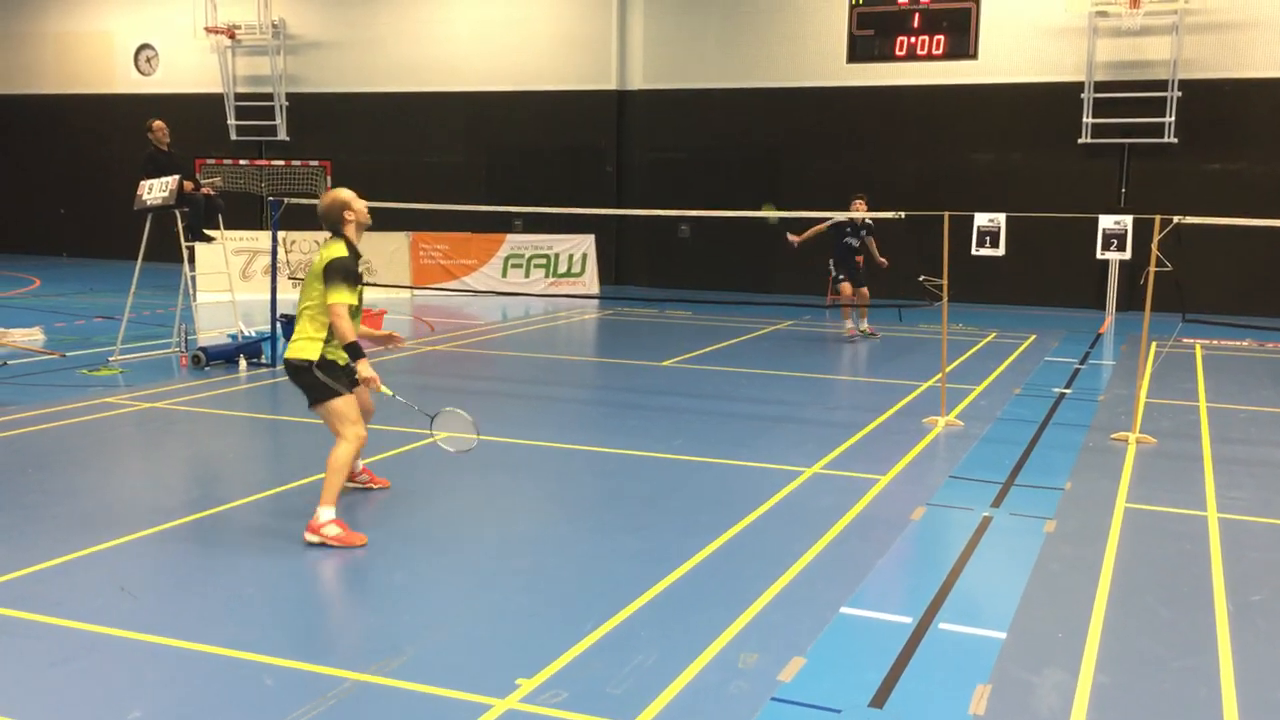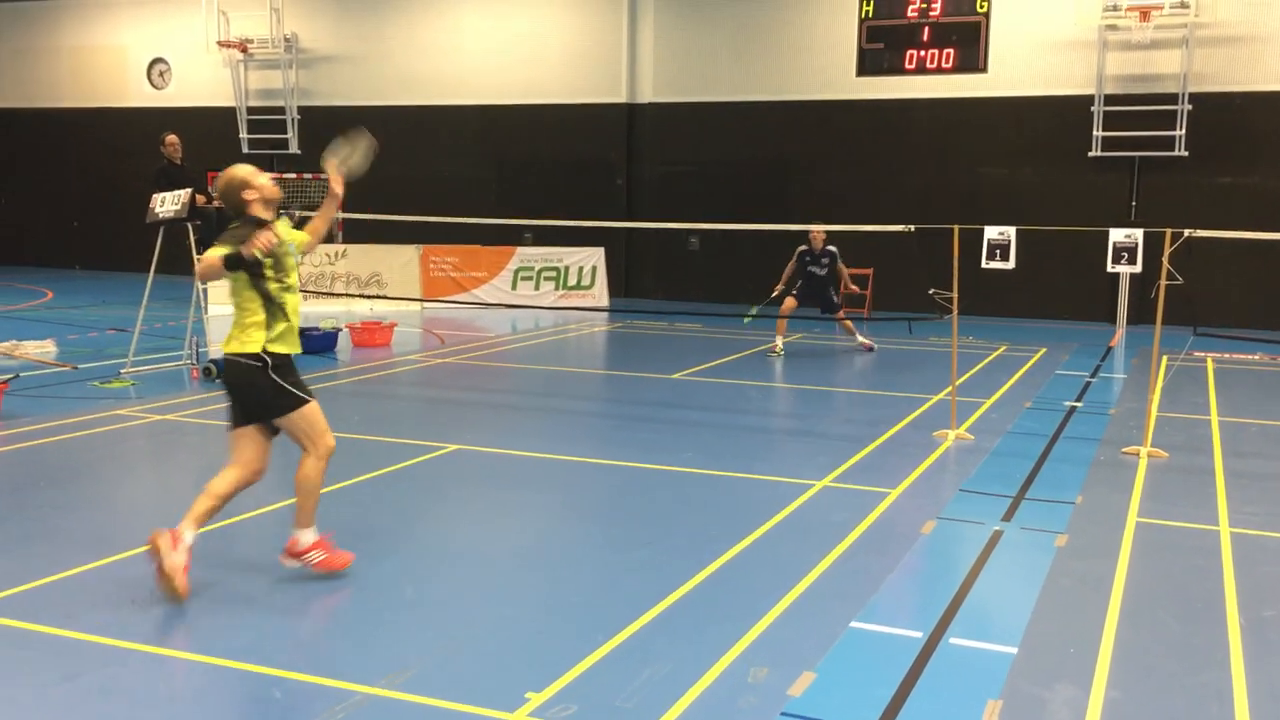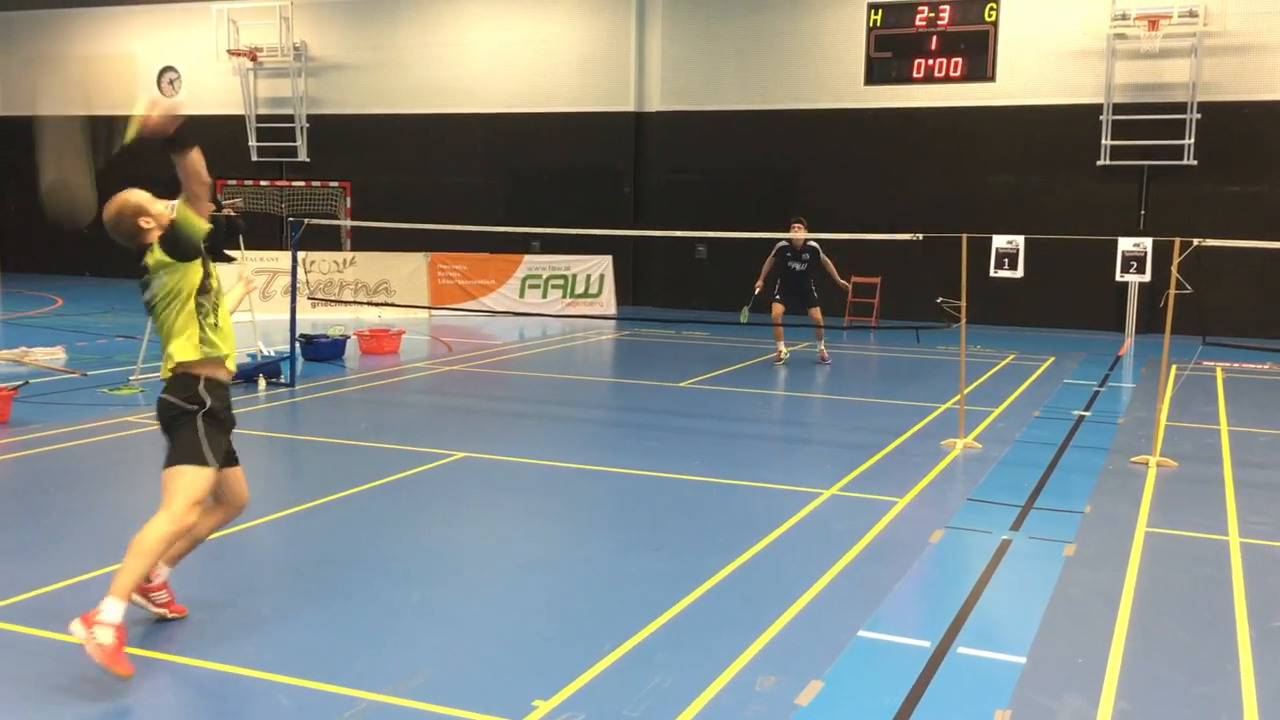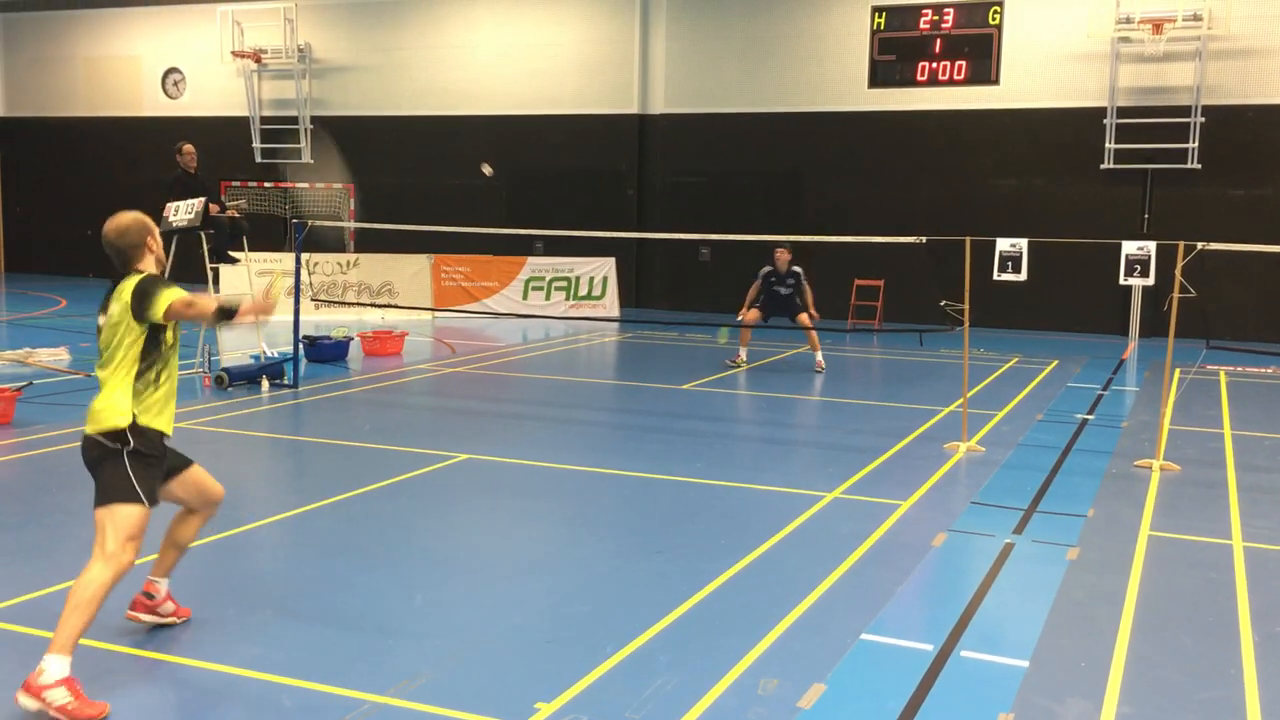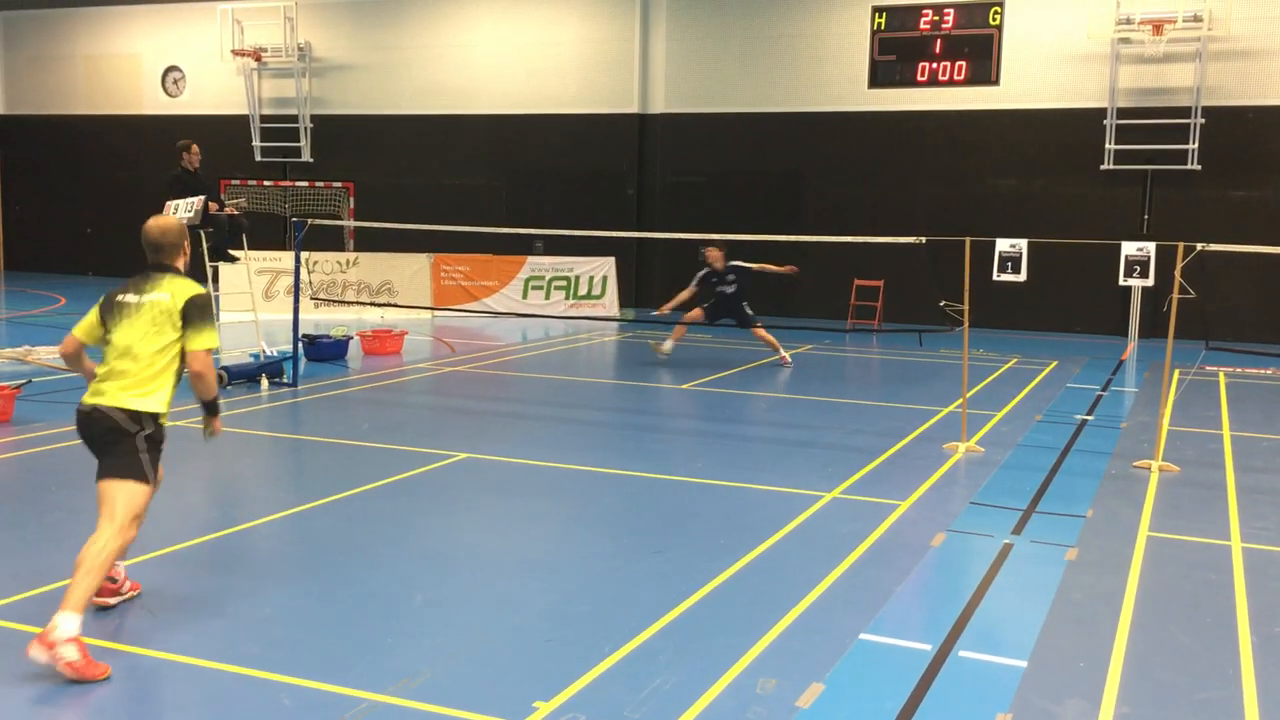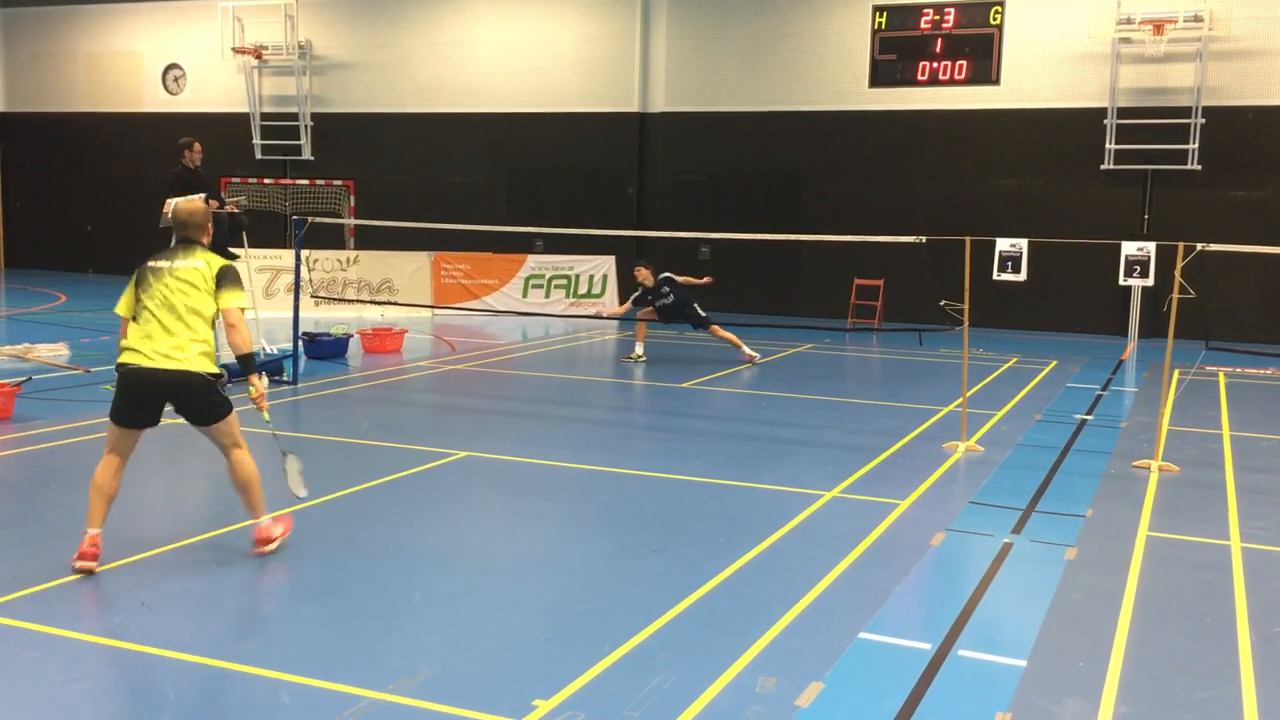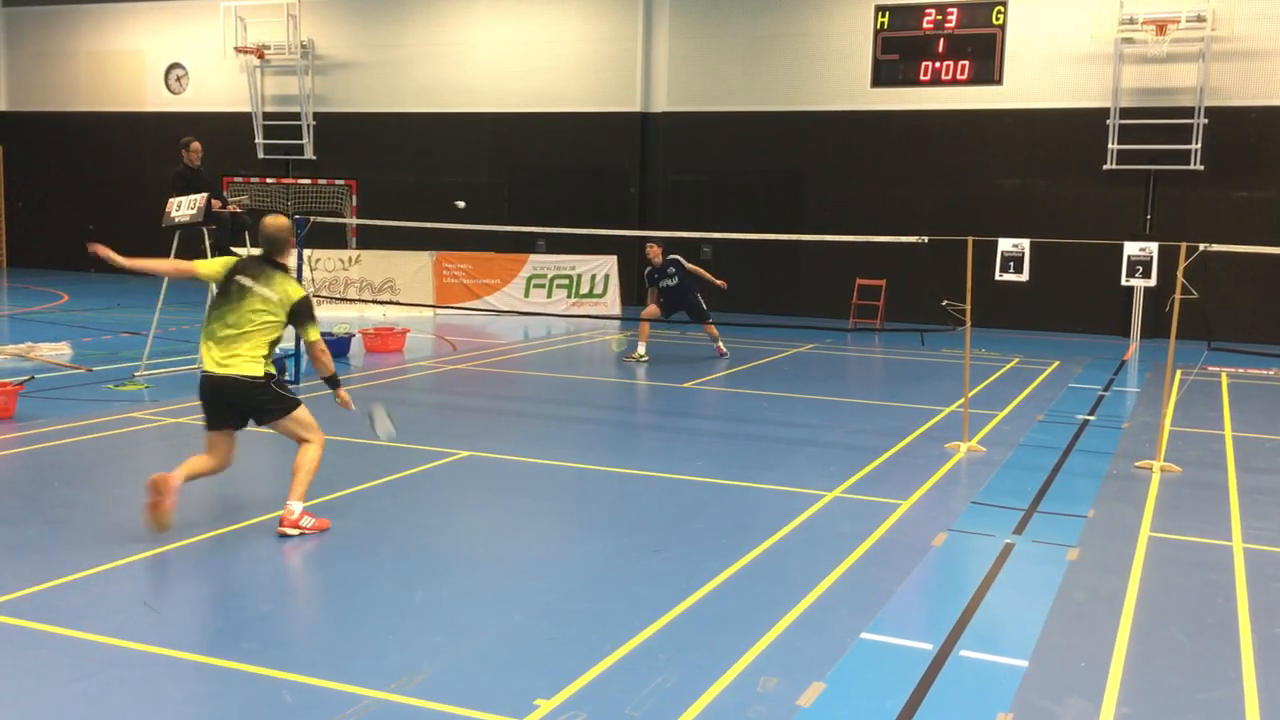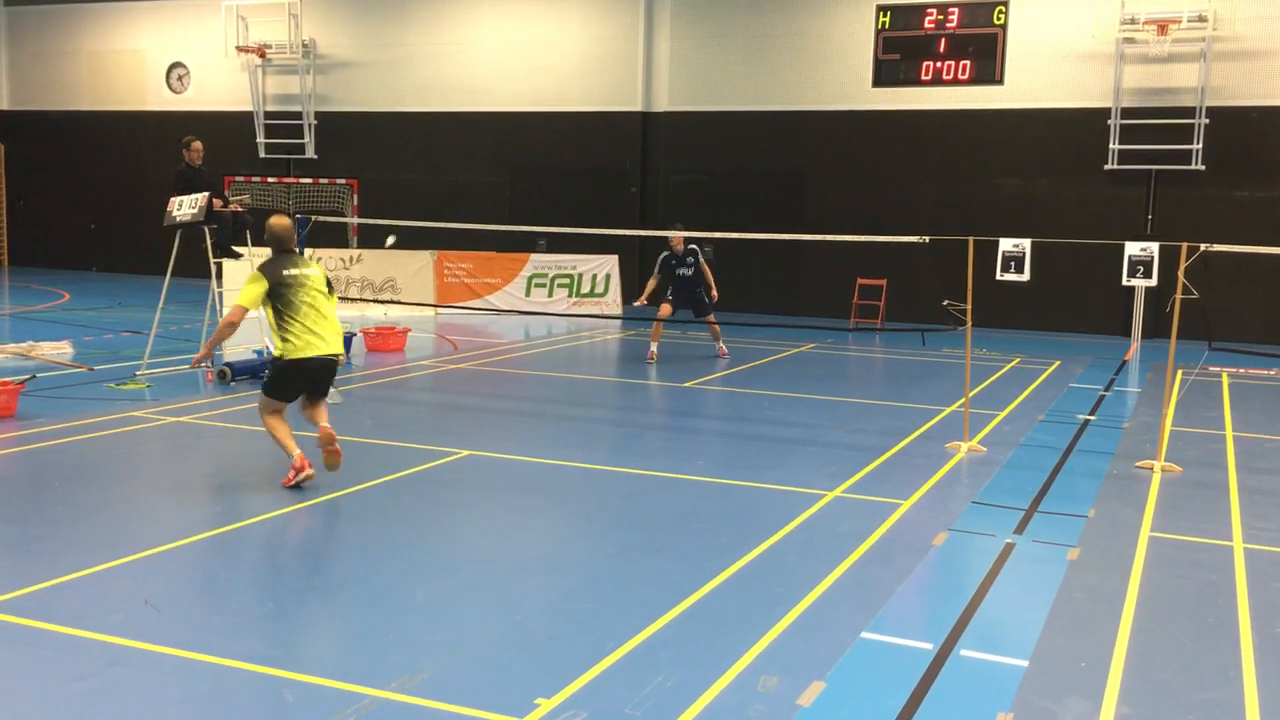
dt=0.3s
person 1, frame 1
left shoulder: (336, 253)
right shoulder: (342, 258)
right elbow: (337, 315)
left wrist: (374, 336)
right wrist: (360, 360)
left hip: (323, 356)
right hip: (311, 360)
left knee: (365, 404)
right knee: (352, 433)
left ankle: (352, 470)
right ankle: (323, 521)
person 1, frame 2
left shoulder: (277, 234)
right shoulder: (246, 233)
left elbow: (306, 239)
right elbow: (204, 269)
left wrist: (333, 200)
right wrist: (245, 249)
left hip: (250, 365)
right hip: (260, 362)
left knee: (246, 467)
right knee: (321, 445)
left ankle: (178, 539)
right ankle: (304, 542)
person 1, frame 3
left shoulder: (162, 270)
right shoulder: (171, 247)
left elbow: (207, 320)
right elbow: (199, 193)
left wrist: (235, 297)
right wrist: (173, 135)
left hip: (194, 397)
right hip: (197, 397)
left knee: (231, 502)
right knee: (181, 513)
left ankle: (151, 578)
right ankle: (104, 619)
person 1, frame 4
left shoulder: (116, 299)
right shoulder: (143, 288)
right elbow: (183, 304)
right wrist: (234, 309)
left hip: (133, 437)
right hip: (120, 443)
left knee: (208, 497)
right knee: (114, 557)
left ankle: (152, 593)
right ankle: (48, 679)
person 1, frame 5
left shoulder: (118, 294)
right shoulder: (192, 296)
left elbow: (69, 349)
right elbow: (200, 367)
right wrist: (212, 413)
left hip: (95, 410)
right hip: (129, 419)
left knee: (147, 484)
right knee: (117, 528)
left ankle: (107, 579)
right ankle: (60, 634)
person 1, frame 6
left shoulder: (148, 266)
right shoulder: (219, 268)
left elbow: (124, 328)
right elbow: (234, 322)
right wrist: (252, 375)
left hip: (136, 369)
right hip: (191, 373)
left knee: (114, 455)
right knee: (234, 446)
left ankle: (90, 542)
right ankle: (264, 528)
person 1, frame 7
left shoulder: (235, 267)
right shoulder: (295, 294)
left elbow: (181, 268)
right elbow: (317, 349)
left wrist: (121, 261)
right wrist: (336, 388)
left hip: (213, 378)
right hip: (251, 378)
left knee: (217, 459)
right knee: (312, 439)
left ankle: (170, 480)
right ankle: (293, 514)
person 1, frame 8
left shoulder: (265, 272)
right shoulder: (316, 269)
left elbow: (234, 318)
left wrist: (207, 348)
left hip: (296, 359)
right hip: (332, 355)
left knee: (269, 412)
right knee: (311, 409)
left ankle: (299, 461)
right ankle: (326, 432)
